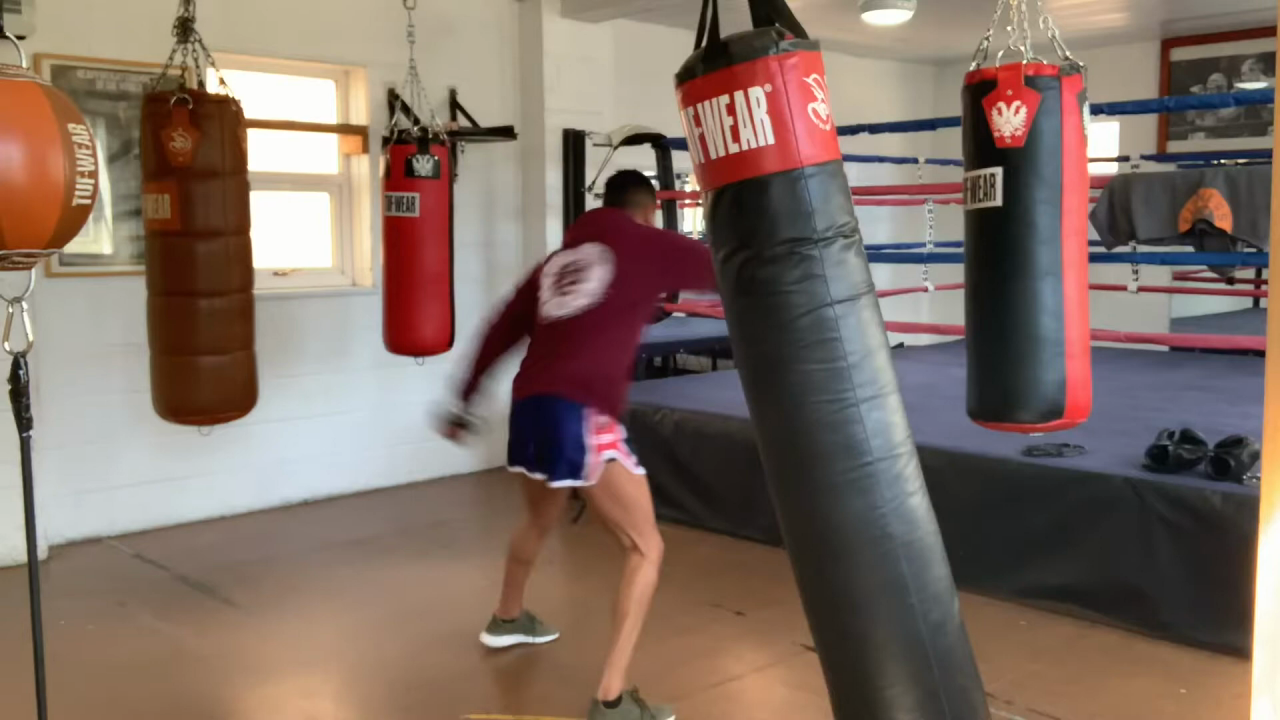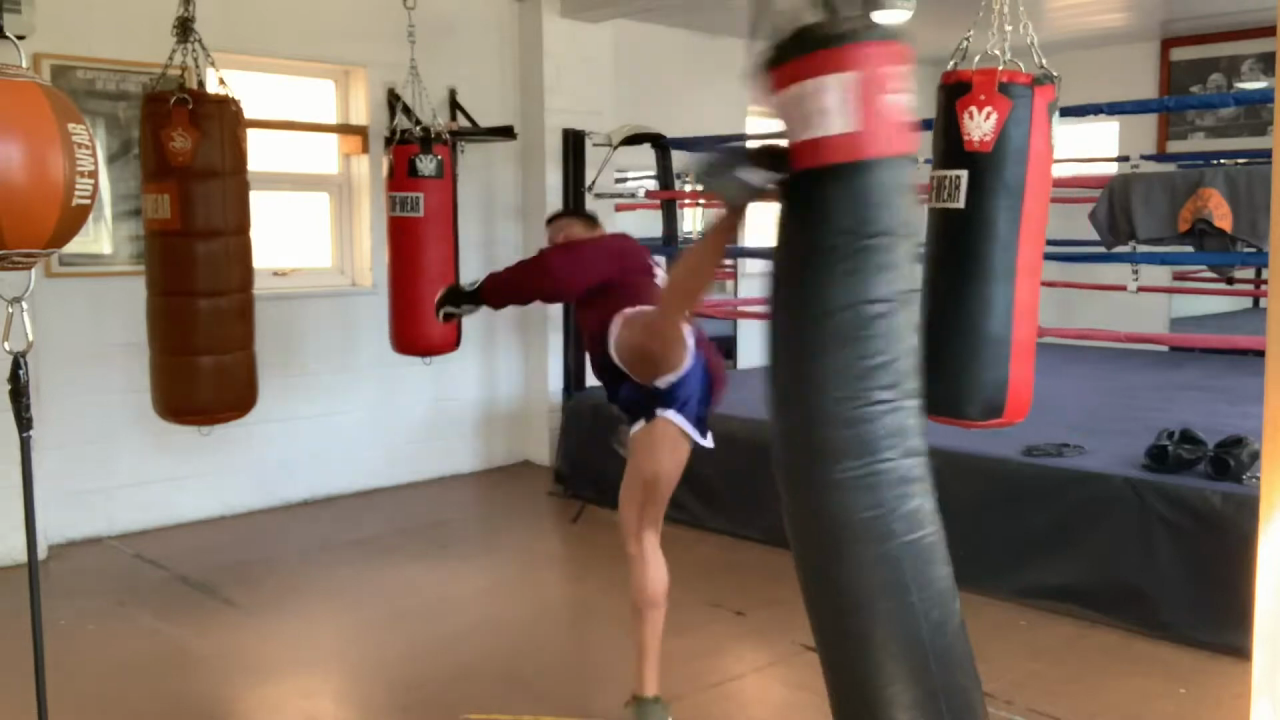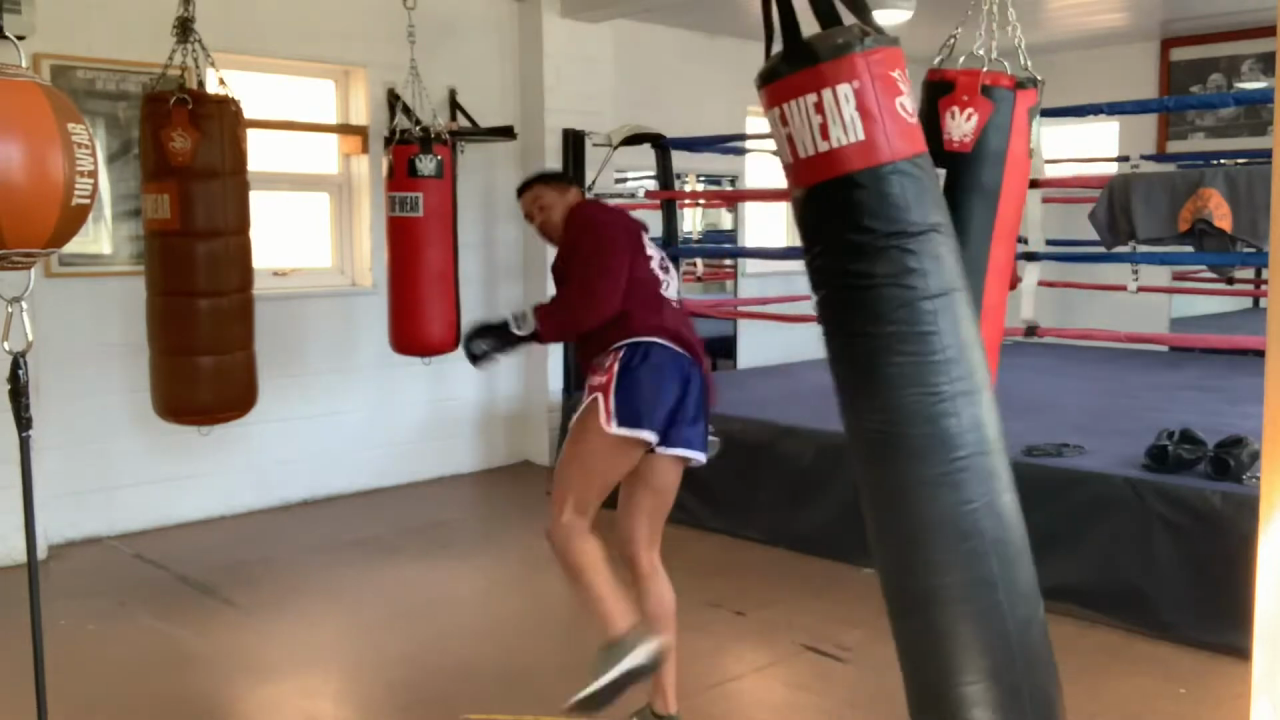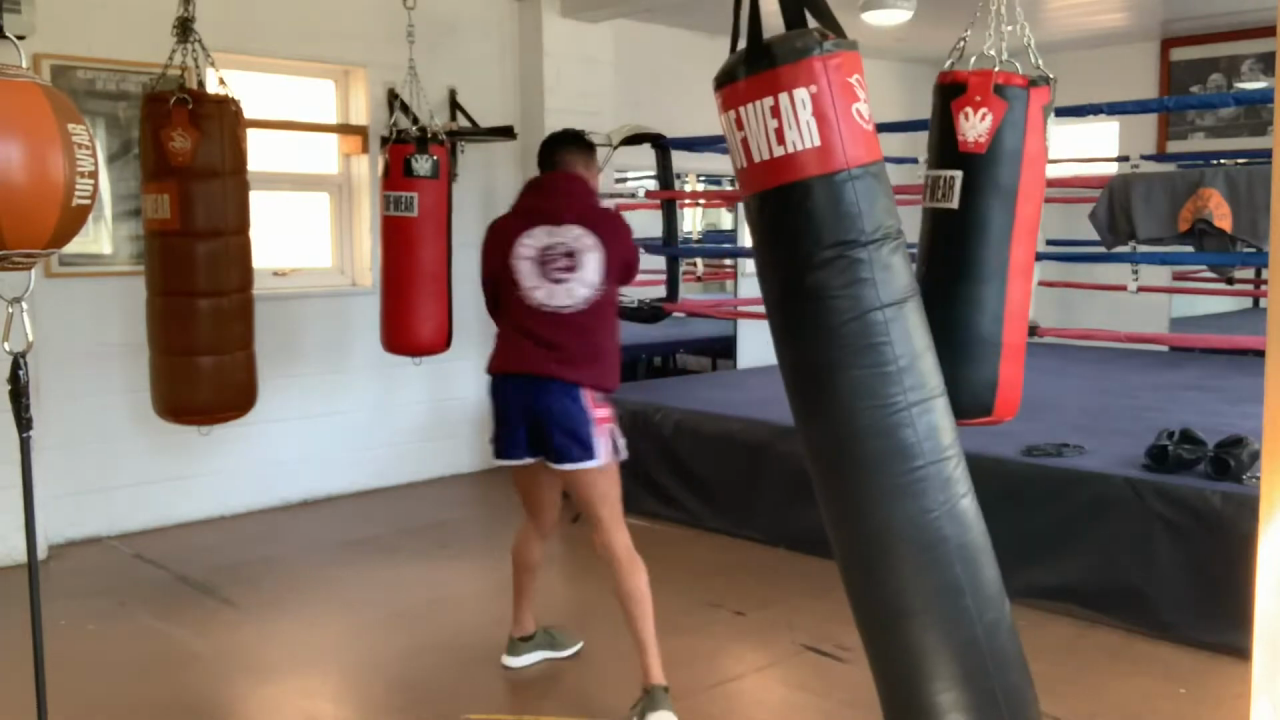
dt=0.4s
person 1, frame 1
left shoulder: (560, 257)
right shoulder: (645, 250)
left elbow: (501, 331)
right elbow: (702, 267)
left wrist: (465, 399)
left hip: (532, 409)
right hip: (582, 419)
left knee: (539, 522)
right knee: (645, 550)
left ankle: (507, 619)
person 1, frame 2
left shoulder: (599, 253)
left elbow: (554, 277)
right elbow: (714, 375)
left wrist: (479, 292)
left hip: (645, 329)
right hip: (681, 388)
left knee: (657, 333)
right knee: (640, 532)
left ankle: (733, 199)
person 1, frame 3
left shoulder: (600, 229)
right shoulder: (629, 243)
left elbow: (594, 304)
left wrist: (517, 328)
left hip: (637, 367)
right hip: (685, 377)
left knee: (566, 522)
right knee: (642, 548)
left ankle: (628, 636)
person 1, frame 4
left shoulder: (505, 230)
right shoulder: (600, 226)
right elbow: (624, 267)
left hip: (515, 388)
right hip: (576, 396)
left knee: (540, 518)
right knee: (613, 536)
left ankle: (523, 635)
